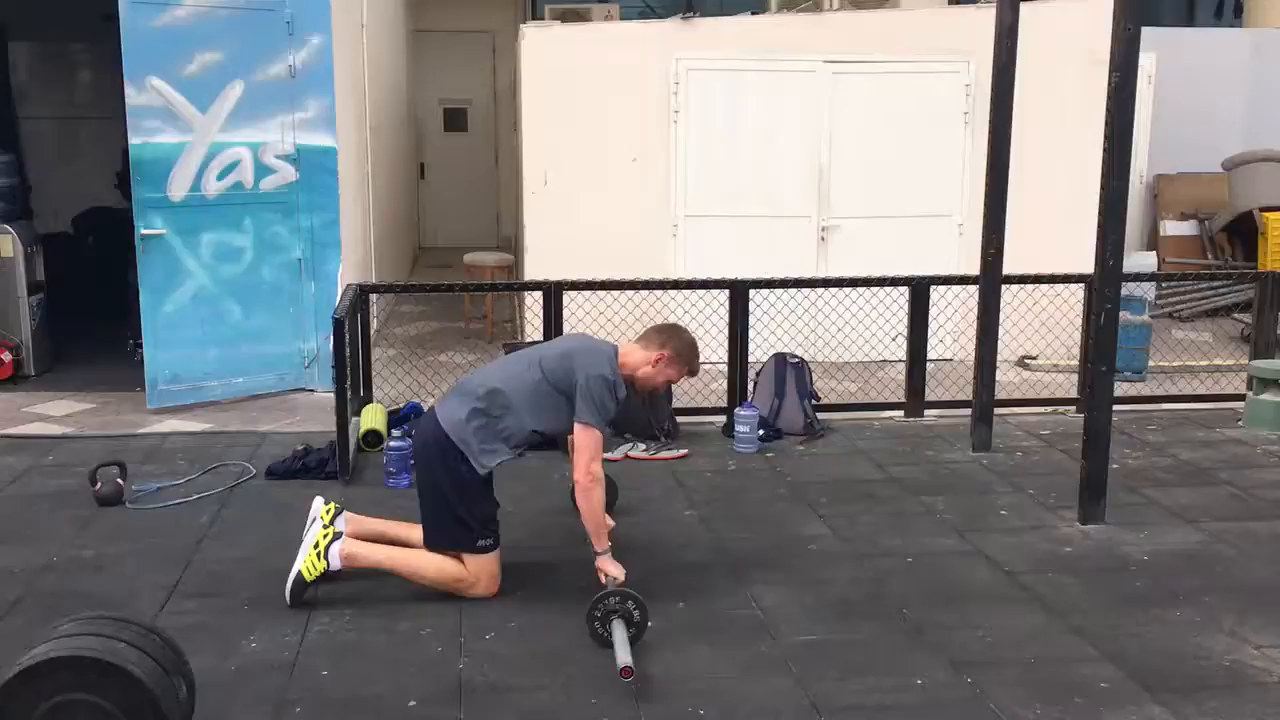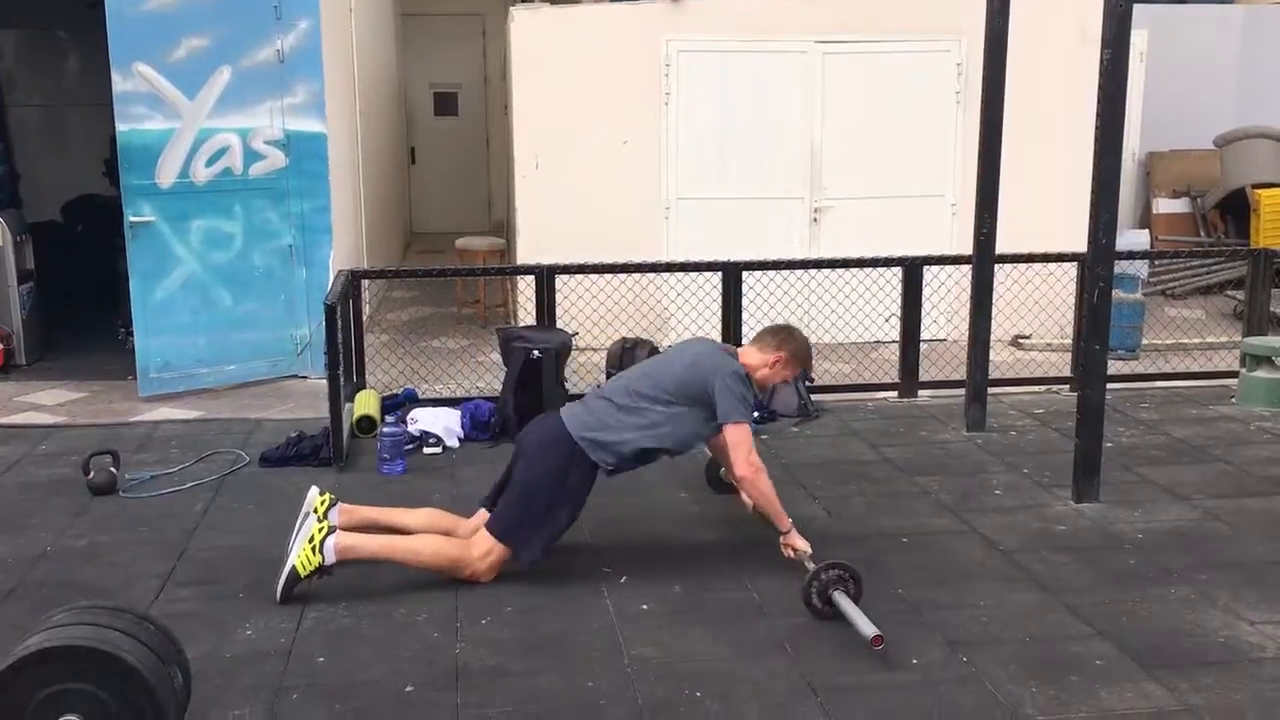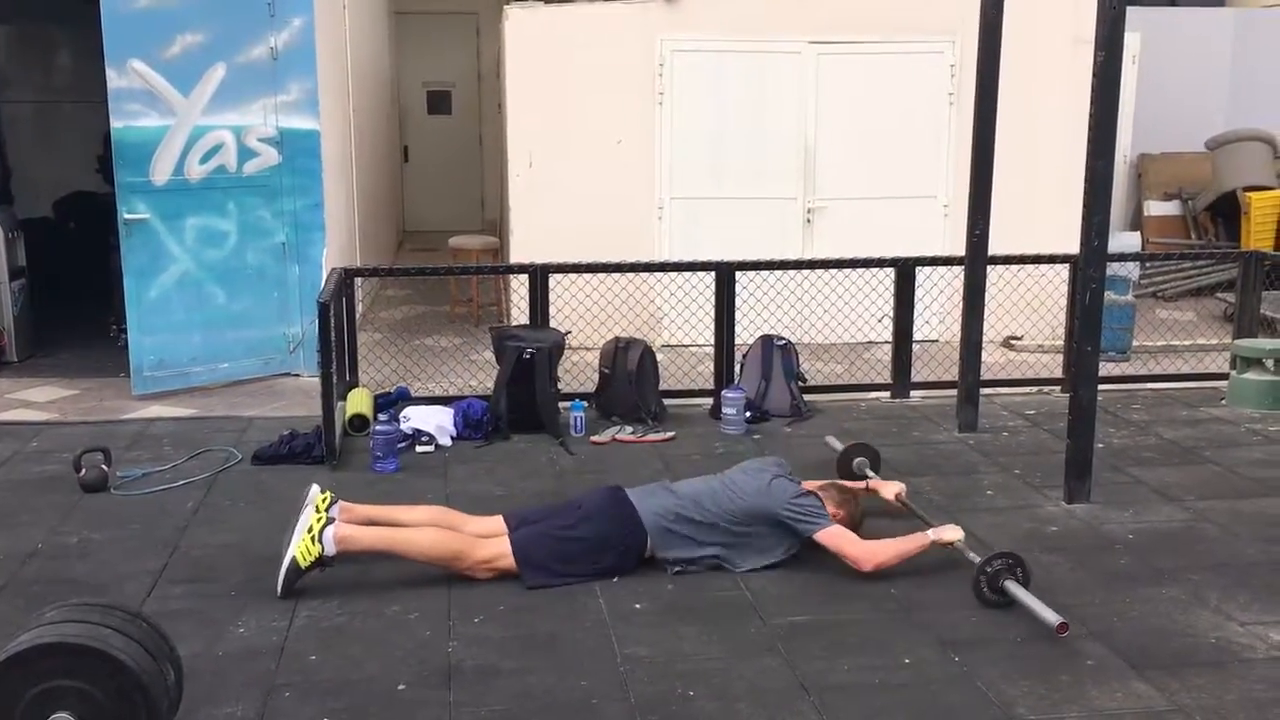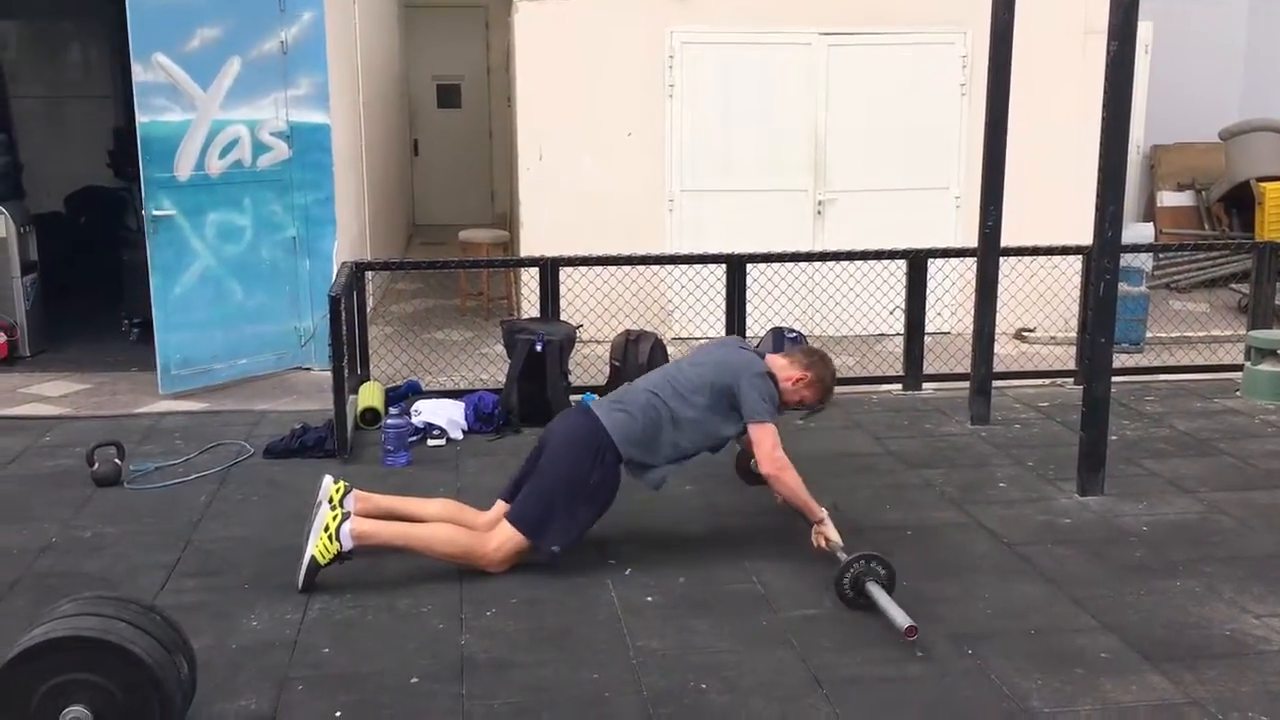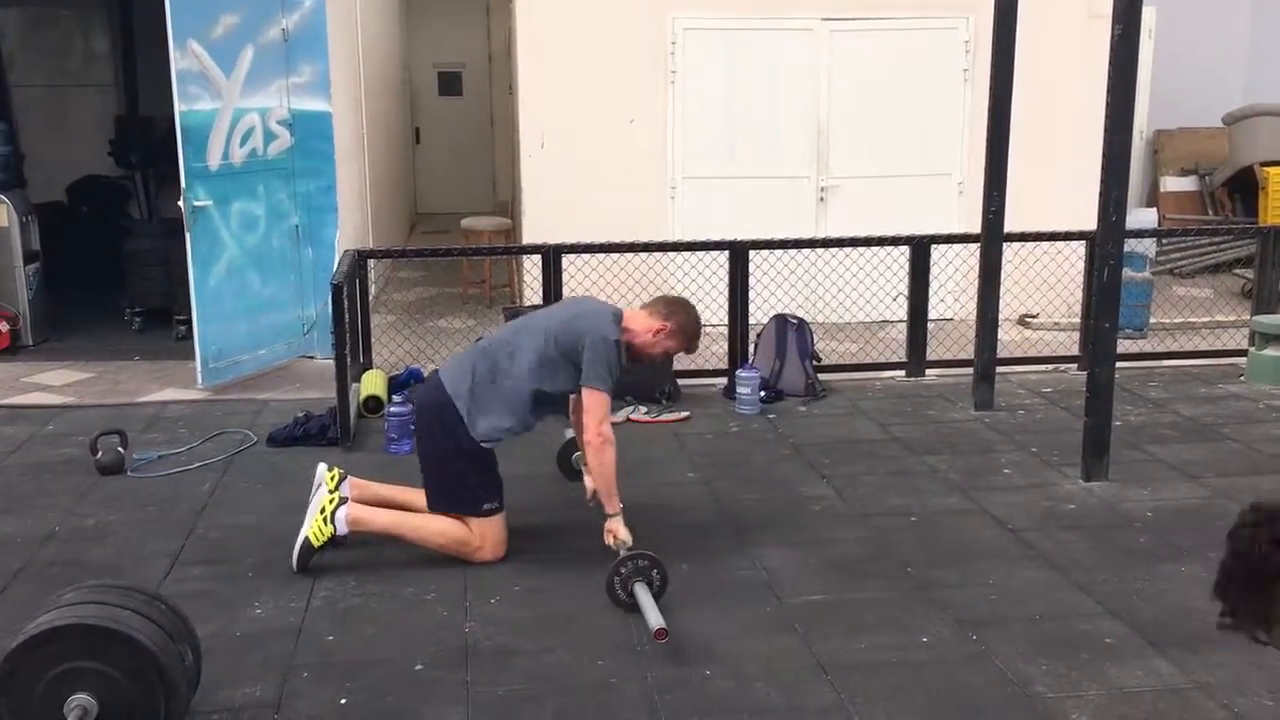
dt=1s
person 1, frame 1
left shoulder: (596, 355)
right shoulder: (602, 376)
left elbow: (578, 443)
right elbow: (587, 474)
left wrist: (597, 511)
right wrist: (603, 552)
left hip: (449, 429)
right hip: (454, 442)
left knee: (453, 544)
right knee: (480, 580)
left ankle: (340, 523)
right ankle: (339, 551)
person 1, frame 2
left shoulder: (710, 355)
right shoulder: (732, 376)
left elbow: (714, 431)
right elbow: (748, 467)
left wrist: (742, 486)
right wrist: (785, 526)
left hip: (556, 432)
right hip: (571, 453)
left knee: (469, 531)
right knee: (477, 562)
left ankle: (334, 513)
right ankle: (333, 546)
person 1, frame 3
left shoulder: (779, 471)
right shoulder: (795, 504)
right elbow: (866, 558)
left wrist: (871, 482)
right wrist: (933, 535)
left hip: (615, 504)
right hip: (623, 535)
left knee: (478, 526)
right knee: (480, 557)
left ankle: (336, 510)
right ankle: (333, 538)
person 1, frame 4
left shoulder: (739, 352)
right shoulder: (758, 377)
left elbow: (740, 427)
right elbow: (774, 464)
left wrist: (772, 475)
right wrist: (818, 518)
left hip: (580, 426)
right hip: (596, 448)
left knee: (487, 521)
right knee: (494, 551)
left ankle: (350, 500)
right ankle: (349, 531)
person 1, frame 5
left shoulder: (597, 316)
right shoulder: (605, 338)
left elbow: (577, 401)
right elbow: (597, 434)
left wrist: (589, 471)
right wrist: (614, 515)
left hip: (445, 396)
right hip: (456, 409)
left knee: (461, 508)
right knee: (486, 544)
left ankle: (345, 487)
right ankle: (345, 515)
